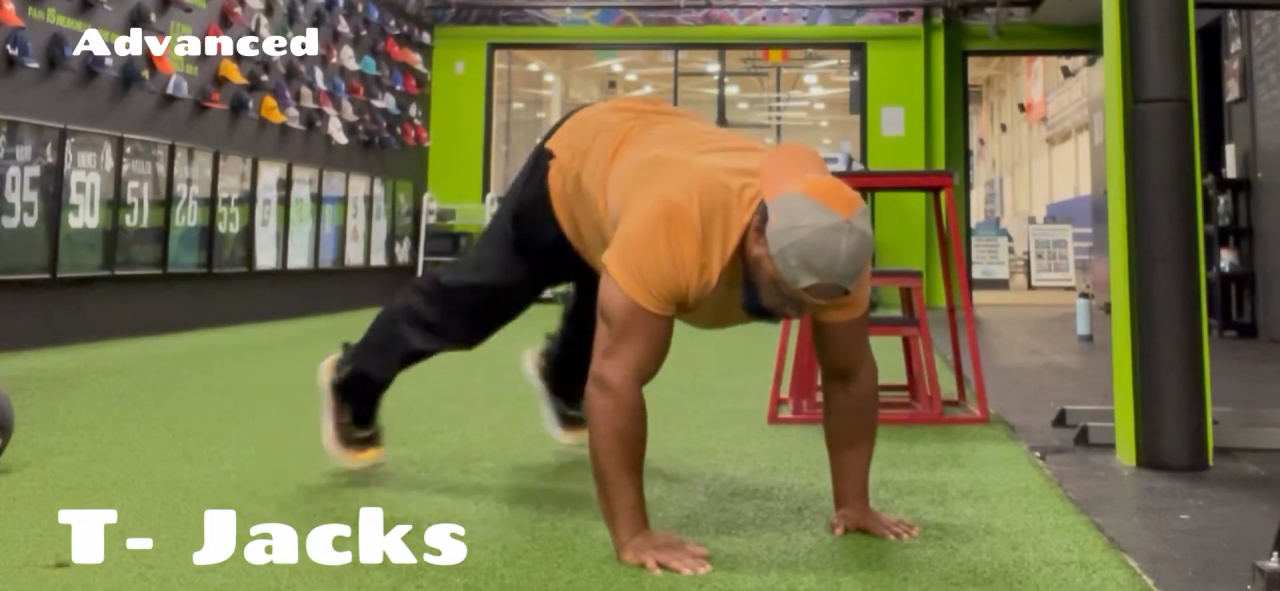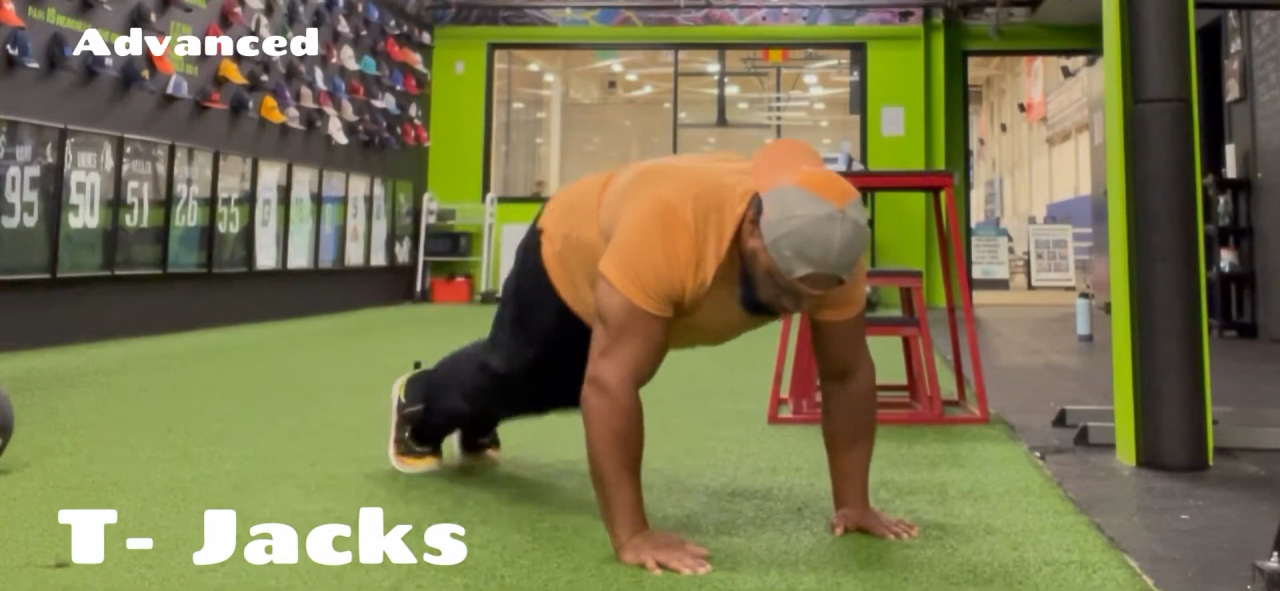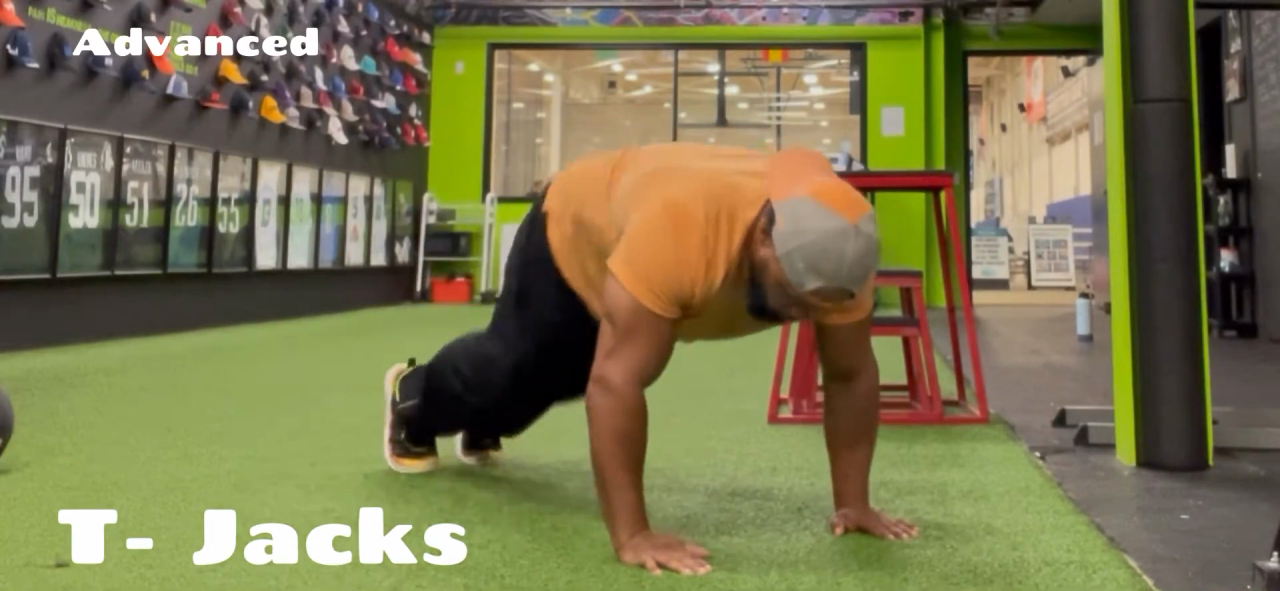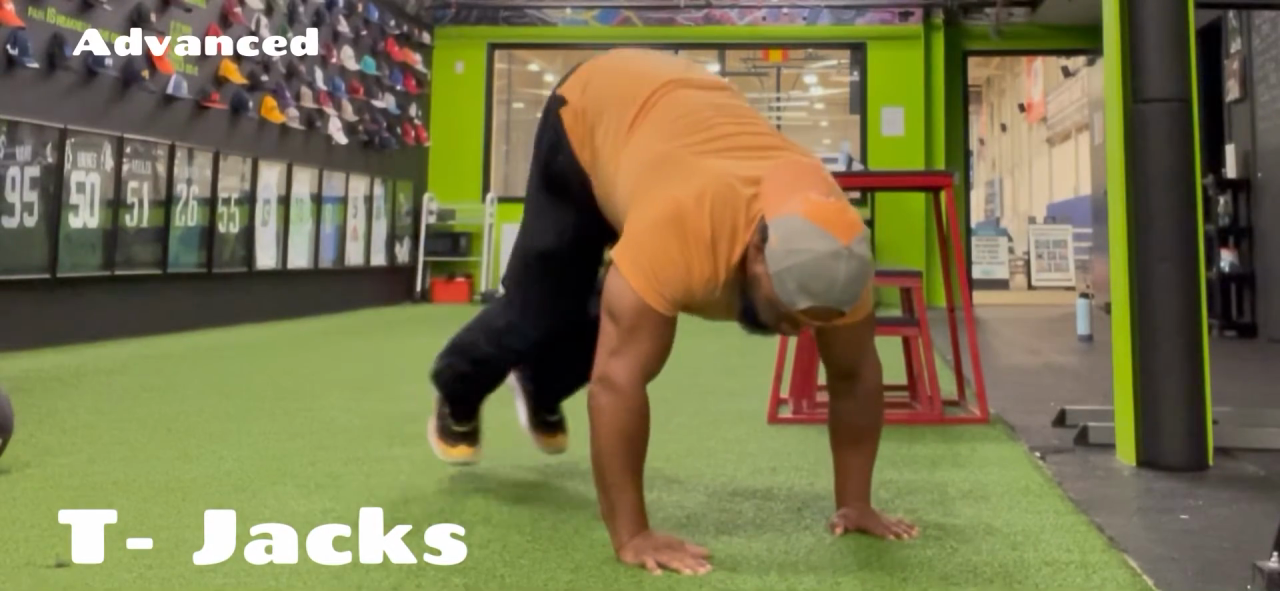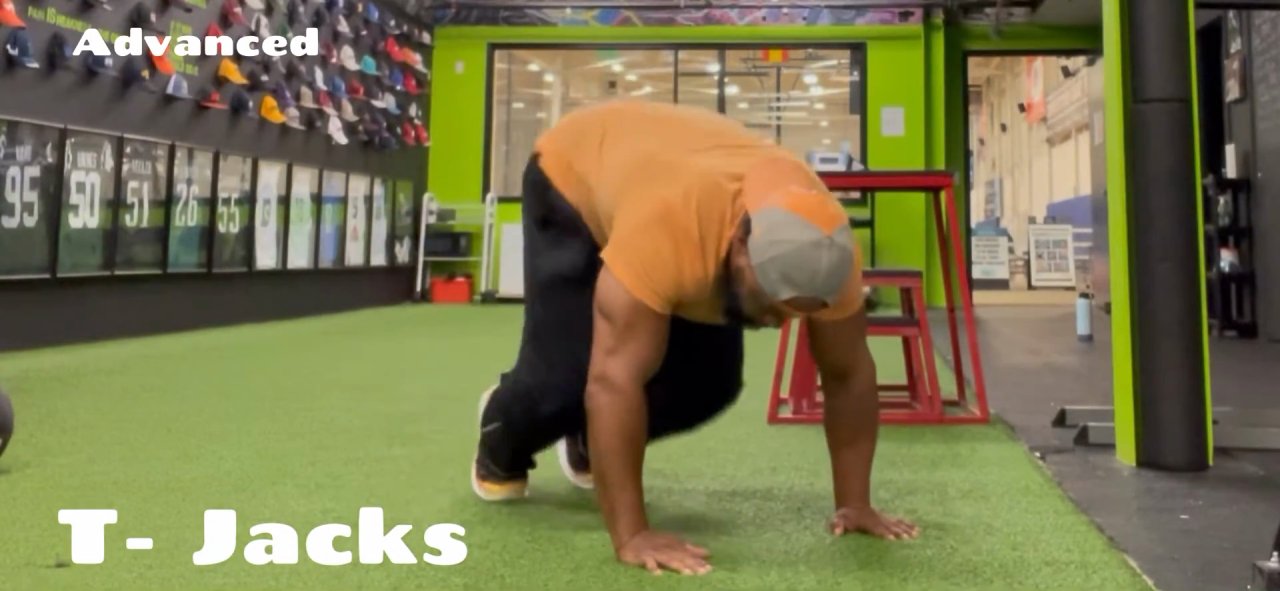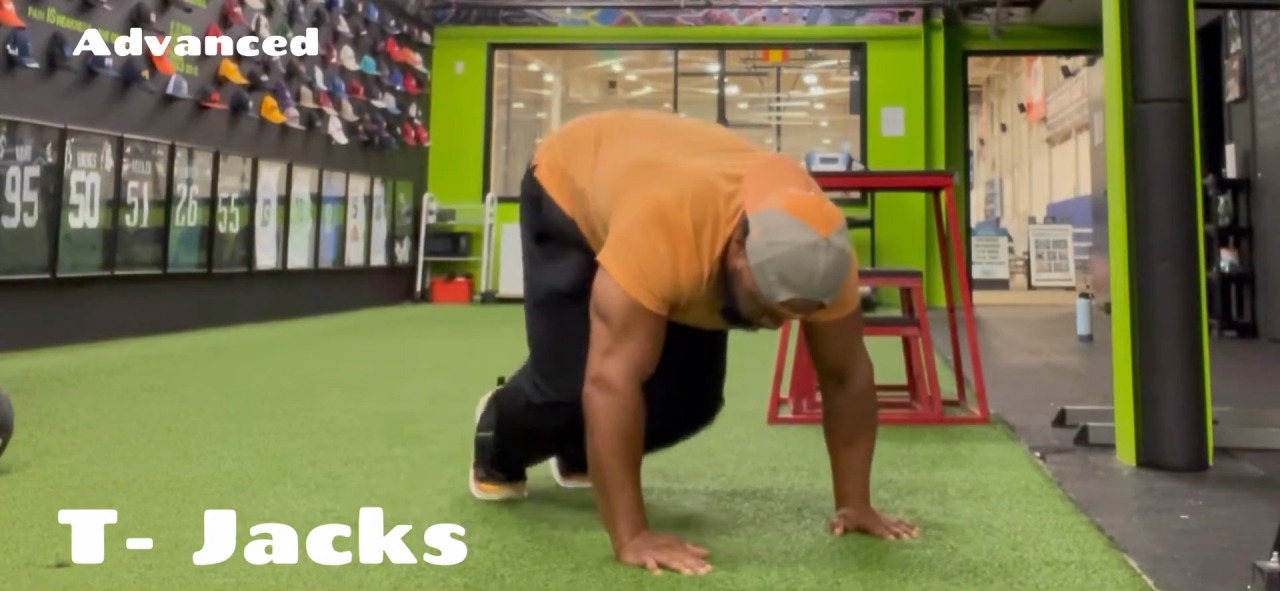
dt=0.2s
person 1, frame 1
left shoulder: (828, 245)
right shoulder: (674, 226)
left elbow: (850, 372)
right elbow: (613, 378)
left wrist: (854, 502)
right wrist: (631, 535)
right hip: (581, 169)
right knee: (468, 300)
left ankle: (562, 384)
right ankle: (353, 379)
person 1, frame 2
left shoulder: (825, 246)
right shoulder: (670, 229)
left elbow: (848, 375)
right elbow: (609, 383)
left wrist: (854, 504)
right wrist: (631, 535)
right hip: (571, 256)
left knee: (549, 386)
right knee: (511, 375)
left ankle: (477, 420)
right ankle: (420, 404)
person 1, frame 3
left shoulder: (830, 254)
right shoulder: (679, 230)
left elbow: (852, 376)
right elbow: (615, 383)
left wrist: (854, 504)
right wrist: (631, 536)
right hip: (578, 231)
left knee: (564, 380)
right knee: (509, 371)
left ankle: (479, 425)
right ankle: (414, 396)
person 1, frame 4
left shoulder: (827, 246)
right shoulder: (678, 229)
left elbow: (855, 373)
right elbow: (617, 380)
left wrist: (855, 504)
right wrist: (631, 538)
left knee: (613, 318)
right knee: (540, 315)
left ankle: (541, 387)
right ankle: (458, 390)
person 1, frame 5
left shoulder: (818, 244)
right shoulder: (666, 224)
left elbow: (848, 375)
right elbow: (613, 381)
left wrist: (855, 503)
right wrist: (632, 535)
right hip: (573, 176)
left knee: (708, 385)
right knee: (567, 373)
left ankle: (586, 436)
right ankle: (504, 444)
person 1, frame 6
left shoulder: (813, 251)
right shoulder: (660, 230)
left elbow: (845, 375)
right elbow: (609, 380)
left wrist: (854, 504)
right wrist: (631, 538)
right hip: (573, 181)
left knee: (689, 402)
right knee: (568, 380)
left ankle: (575, 446)
right ankle: (499, 437)
